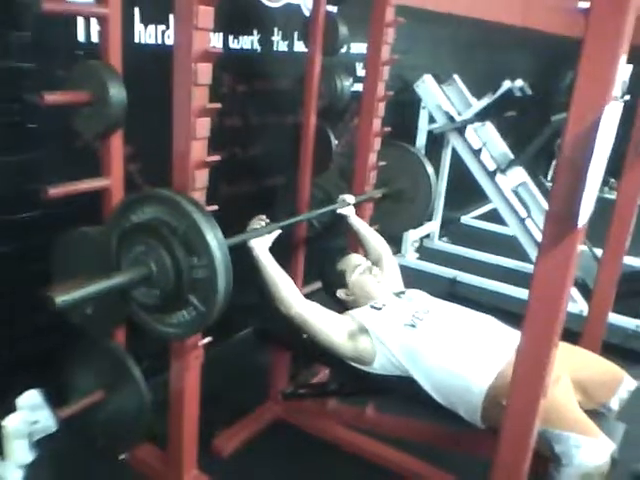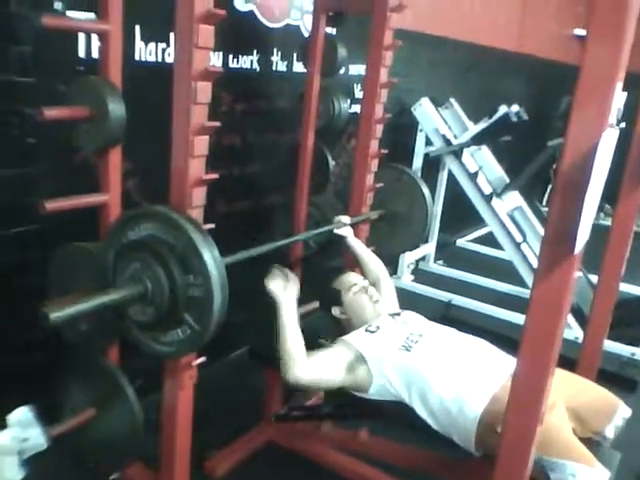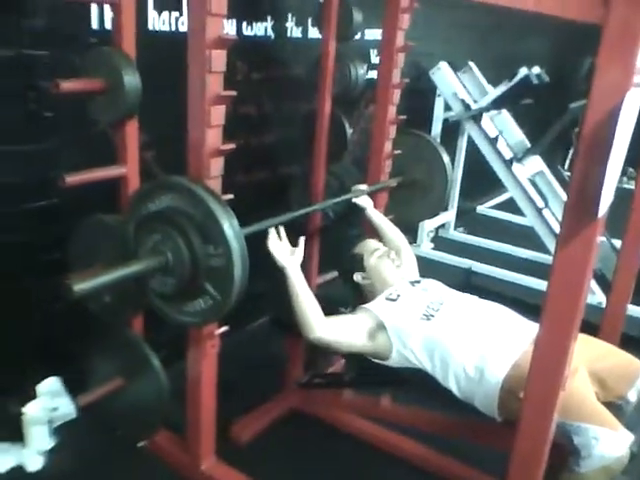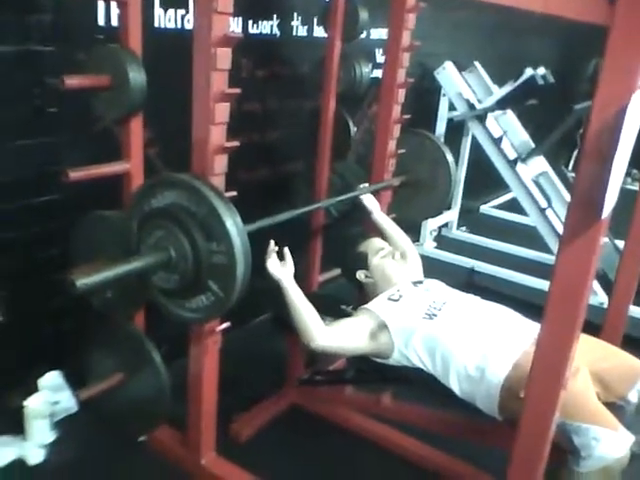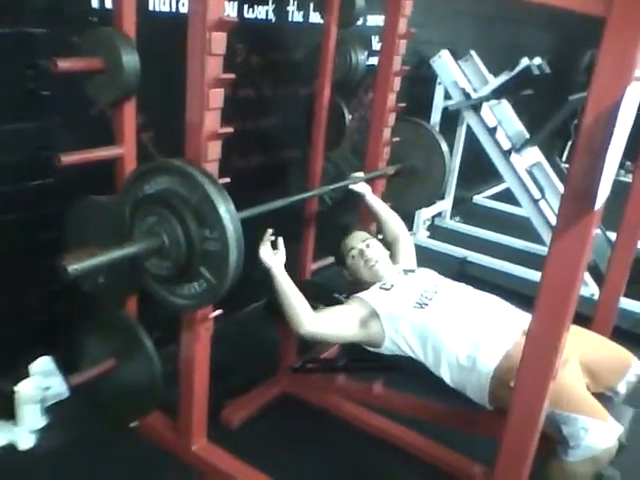
dt=1s
person 1, frame 1
left shoulder: (397, 294)
right shoulder: (356, 329)
left elbow: (384, 254)
right elbow: (295, 307)
left wrist: (352, 219)
right wrist: (260, 250)
left hip: (523, 348)
right hip: (496, 382)
person 1, frame 2
left shoulder: (393, 314)
right shoulder: (352, 351)
left elbow: (382, 276)
right elbow: (297, 372)
left wrist: (352, 239)
right wrist: (284, 302)
right hip: (489, 405)
left knee: (620, 422)
person 1, frame 3
left shoulder: (415, 284)
right shoulder: (374, 321)
left elbow: (403, 248)
right elbow: (317, 330)
left wrist: (370, 211)
right wrist: (291, 268)
left hip: (540, 339)
right hip: (510, 372)
right knee: (606, 449)
person 1, frame 4
left shoulder: (418, 283)
right shoulder: (375, 321)
left elbow: (408, 250)
right elbow: (318, 338)
left wrist: (375, 212)
right wrist: (286, 281)
left hip: (539, 339)
right hip: (512, 371)
person 1, frame 5
left shoulder: (408, 271)
right shoulder: (366, 310)
left elbow: (400, 234)
right elbow: (308, 325)
left wrist: (369, 196)
right wrist: (276, 268)
left hip: (530, 328)
right hip: (501, 360)
right knee: (595, 441)
